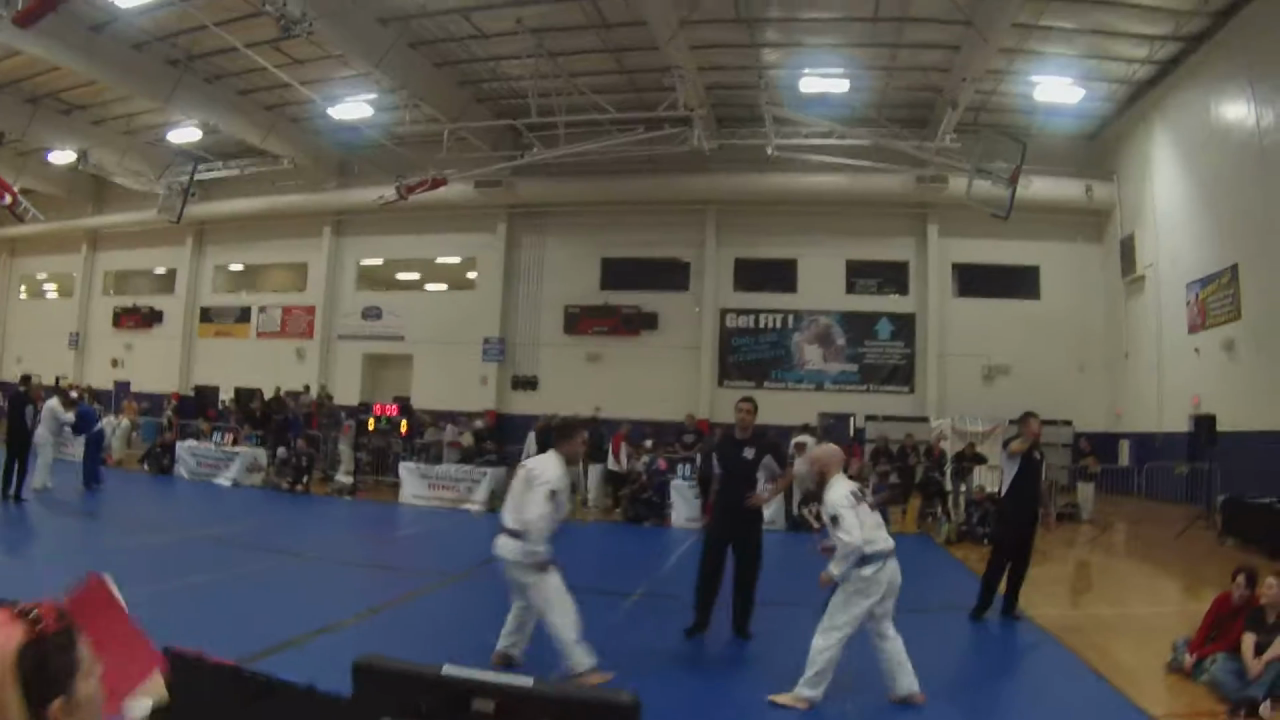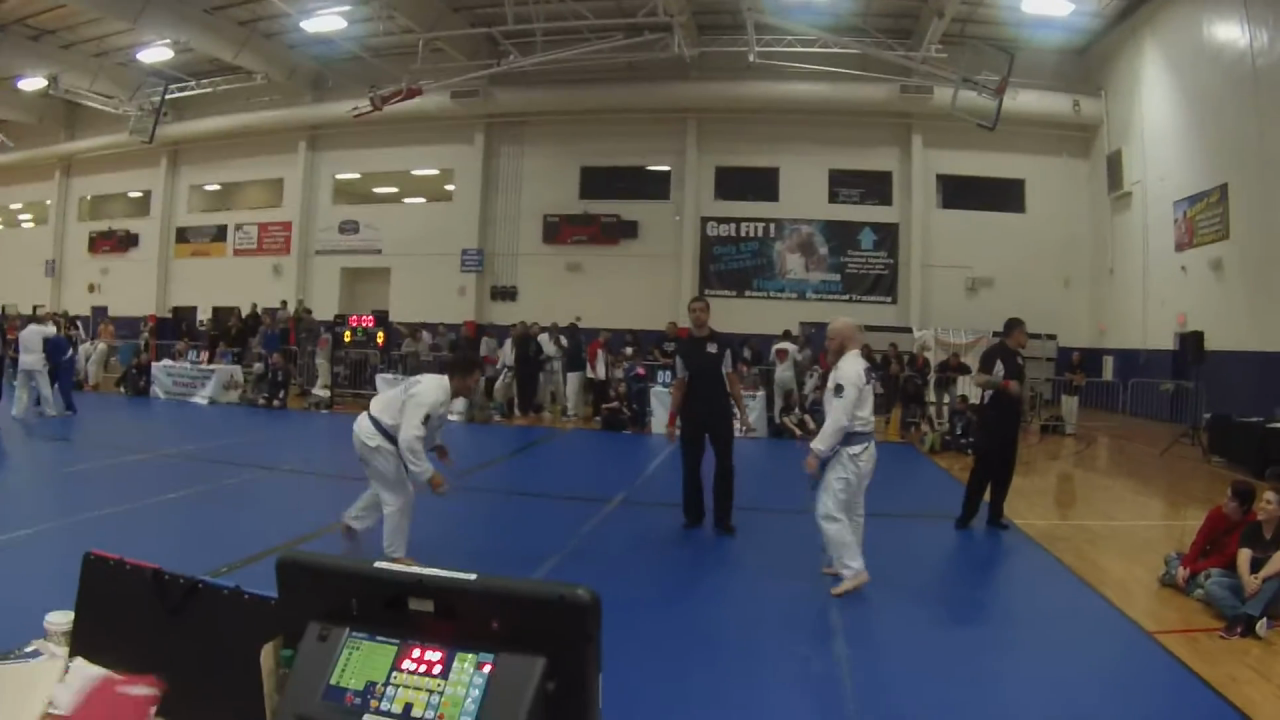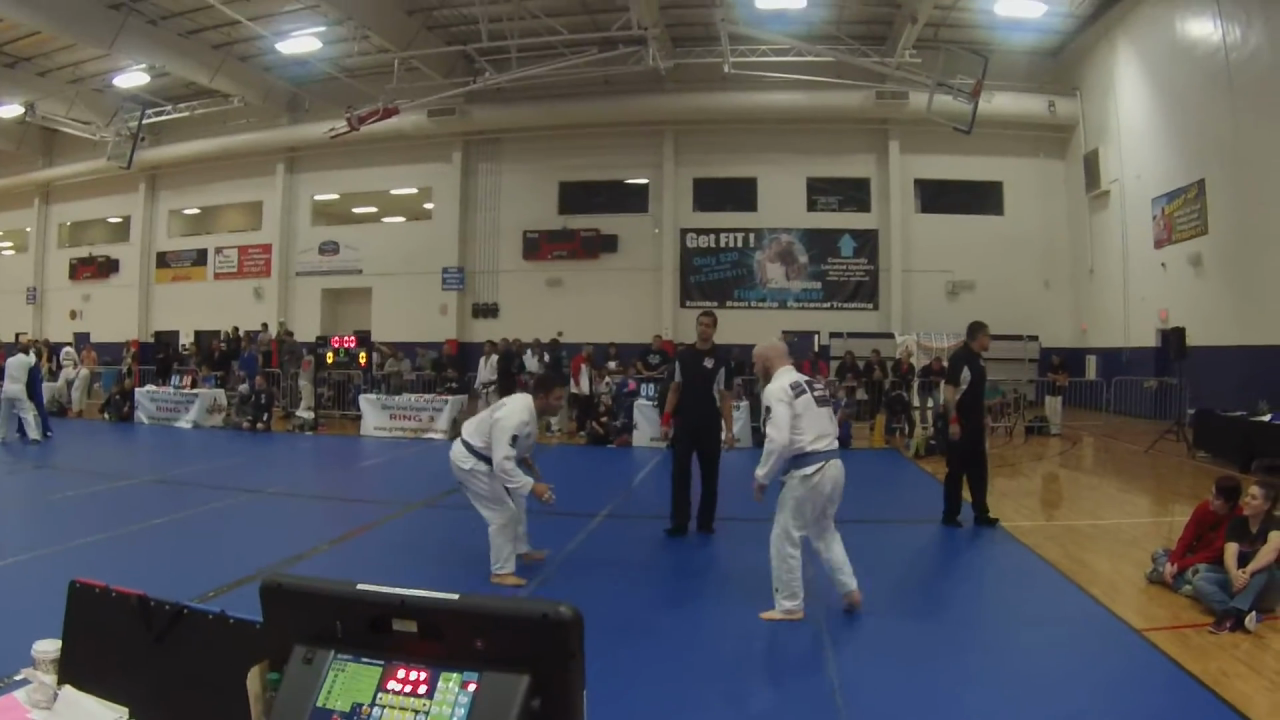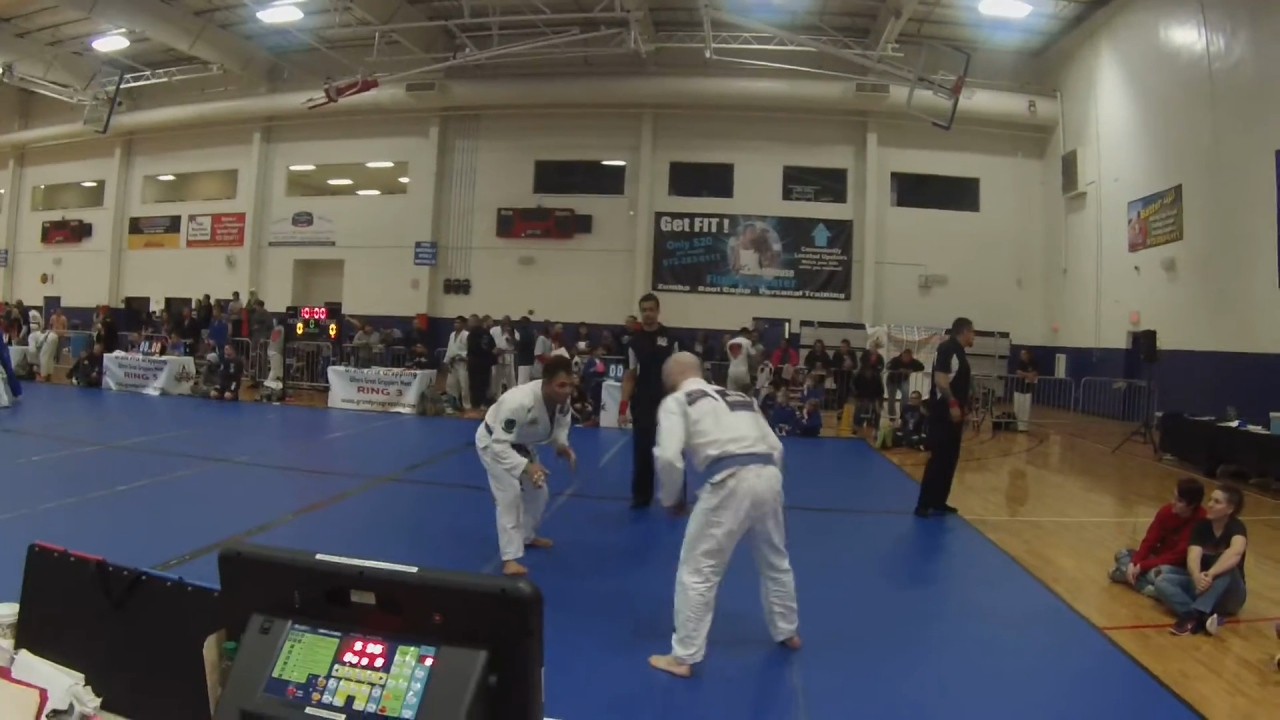
dt=1s
person 1, frame 1
left shoulder: (834, 497)
right shoulder: (853, 489)
left elbow: (852, 542)
left wrist: (834, 570)
right wrist: (836, 545)
left hip: (868, 571)
right hip: (888, 566)
left knee: (830, 632)
right knee: (884, 630)
left ankle: (804, 694)
right ankle: (908, 690)
person 1, frame 2
left shoulder: (846, 369)
right shoulder: (862, 367)
left elbow: (839, 418)
left wrist: (816, 450)
right wrist: (825, 439)
left hip: (850, 451)
right hip: (862, 447)
left knee: (829, 513)
right knee: (851, 510)
left ankle: (854, 570)
right ankle: (848, 565)
person 1, frame 3
left shoulder: (776, 389)
right shoulder: (814, 385)
left elbow: (778, 439)
left wrist: (762, 476)
left hip: (807, 473)
right hip: (833, 466)
left knee: (785, 540)
right knee: (824, 531)
left ankle: (789, 606)
right ankle: (849, 588)
person 1, frame 4
left shoulder: (674, 402)
right shoulder: (739, 398)
left elbow: (667, 456)
right elbow: (775, 447)
left wrist: (671, 497)
left hip: (730, 484)
right hip: (768, 477)
left knee: (698, 570)
right knee: (775, 562)
left ankle: (684, 656)
right ankle: (788, 633)
person 2, frame 1
left shoulder: (765, 446)
right shoulder: (722, 445)
left elbow: (787, 476)
left wrist: (767, 497)
right wrist: (710, 510)
left hip: (749, 517)
right hip: (722, 514)
left knee: (746, 572)
right knee: (709, 566)
left ankle: (741, 623)
right ankle: (700, 620)
person 2, frame 2
left shoulder: (722, 344)
right shoulder: (684, 348)
left elbow: (732, 380)
right elbow: (679, 386)
left wrist: (743, 412)
right wrist: (672, 420)
left hip: (720, 412)
right hip: (692, 413)
left knee: (724, 464)
right knee: (691, 466)
left ankle: (723, 519)
right ankle: (693, 515)
person 2, frame 3
left shoulder: (720, 360)
right shoulder: (683, 356)
left elbow: (725, 398)
right elbow: (674, 390)
left wrist: (729, 430)
right wrist: (666, 420)
left hip: (709, 424)
right hip: (683, 422)
left knee: (709, 474)
right knee: (680, 471)
left ankle: (705, 521)
right ankle: (679, 522)
person 2, frame 4
left shoulder: (671, 338)
right shoulder: (635, 341)
right elbow: (630, 377)
right wrist: (623, 408)
right hip: (643, 402)
right knee: (642, 451)
right ankle: (641, 497)
person 3, frame 1
left shoulder: (538, 463)
right shoulder: (553, 474)
right elbow: (536, 519)
right wrist: (540, 557)
left hip: (508, 544)
right hip: (522, 551)
left knee: (526, 603)
right knee: (560, 609)
left ankle: (504, 653)
right ankle: (583, 670)
person 3, frame 2
left shoulder: (439, 386)
right shoulder: (431, 396)
right elbow: (409, 439)
left wrist: (436, 444)
right wrist: (429, 475)
left hip: (372, 430)
right hip: (374, 437)
left knee: (386, 489)
right knee: (399, 496)
left ankle: (352, 522)
right ankle: (395, 556)
person 3, frame 3
left shoulder: (527, 404)
right shoulder: (514, 418)
right elbow: (503, 464)
left wrist: (524, 458)
right wrist: (532, 486)
left hip: (483, 458)
right hip: (470, 461)
left knee: (515, 503)
right knee: (503, 514)
left ankle: (521, 550)
right ankle: (501, 572)
person 3, frame 4
left shoulder: (562, 397)
right shoulder: (517, 402)
left elbow: (562, 422)
right elbow: (500, 446)
left wrist: (561, 443)
right wrist: (525, 467)
left hip: (521, 444)
right hip: (494, 443)
left knee: (537, 492)
right knee: (510, 494)
left ankle: (526, 536)
right ankle: (511, 559)
person 4, frame 1
left shoulder: (1038, 452)
right shoulder: (1012, 443)
left elbow: (1039, 485)
right elbow: (1015, 448)
right wrist: (1031, 435)
left hip: (1029, 514)
right hip: (1009, 512)
left knee: (1021, 562)
right knee: (999, 560)
left ankle: (1009, 606)
right ankle: (982, 606)
person 4, frame 2
left shoulder: (1018, 358)
right shoulder: (994, 353)
right elbow: (979, 380)
left wrist: (1023, 416)
right wrist: (1005, 384)
left hip: (1011, 421)
right hip: (992, 420)
left knee: (1005, 470)
right knee: (983, 468)
left ankle: (995, 515)
right ankle: (966, 515)
person 4, frame 3
left shoulder: (978, 359)
right shoulder: (959, 358)
right elbow: (949, 391)
left wrist: (983, 417)
right wrist: (952, 421)
left hip: (975, 422)
right hip: (959, 423)
left knee: (979, 468)
right knee: (956, 469)
left ankle: (981, 514)
right ankle: (950, 515)
person 4, frame 4
left shoulder: (959, 351)
right shoulder: (947, 348)
right elbow: (940, 379)
left wrist: (962, 407)
right wrist: (953, 404)
left hip: (954, 412)
right hip: (944, 411)
left knee: (950, 459)
right knee: (939, 458)
left ankle: (938, 502)
right ankle: (924, 504)
